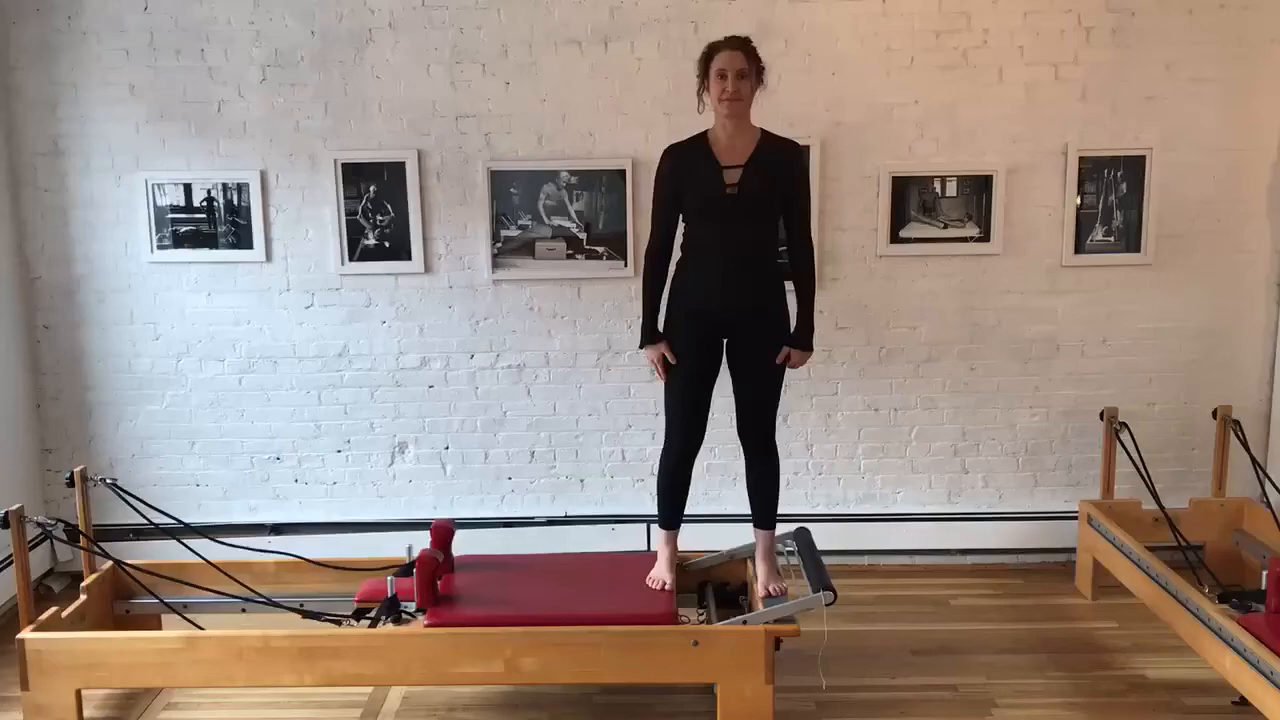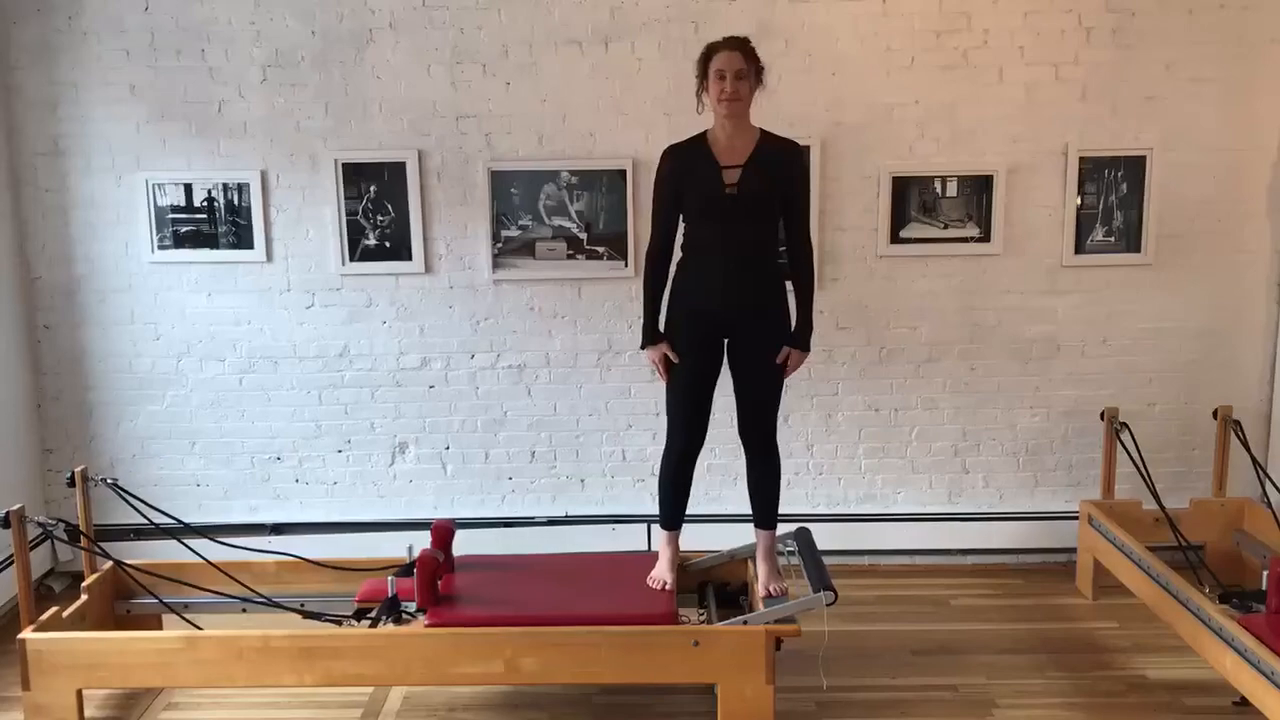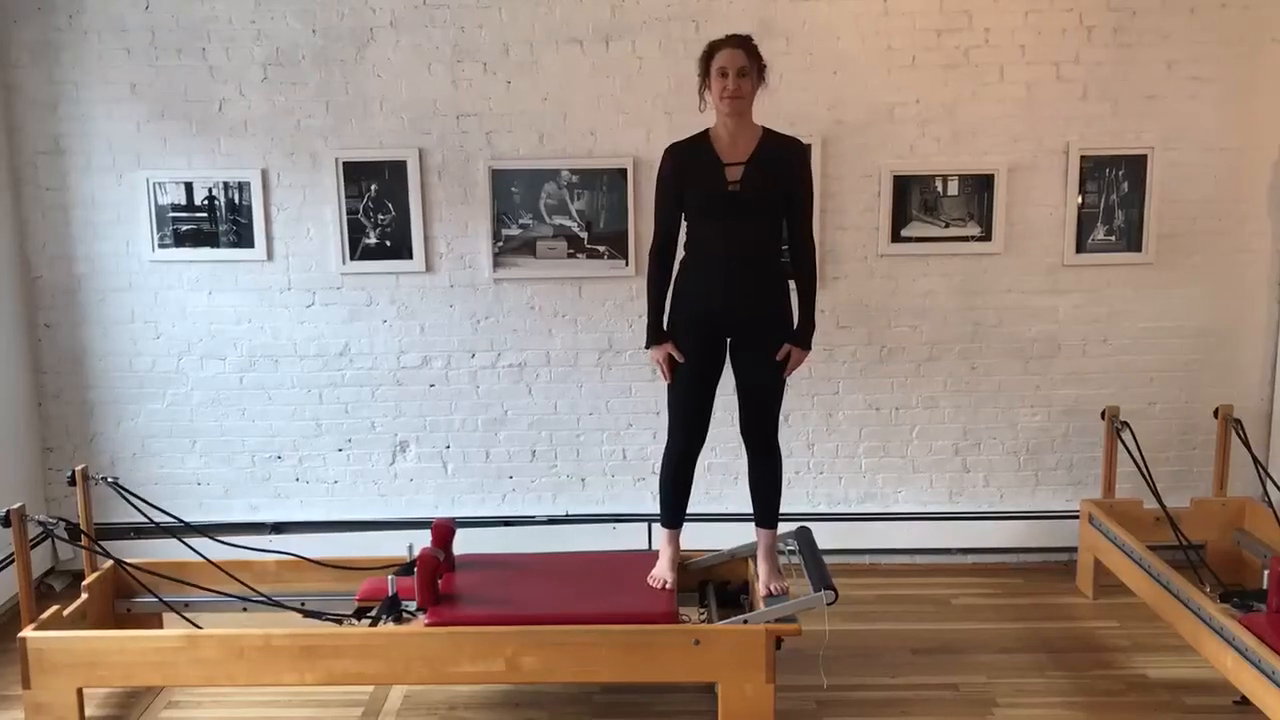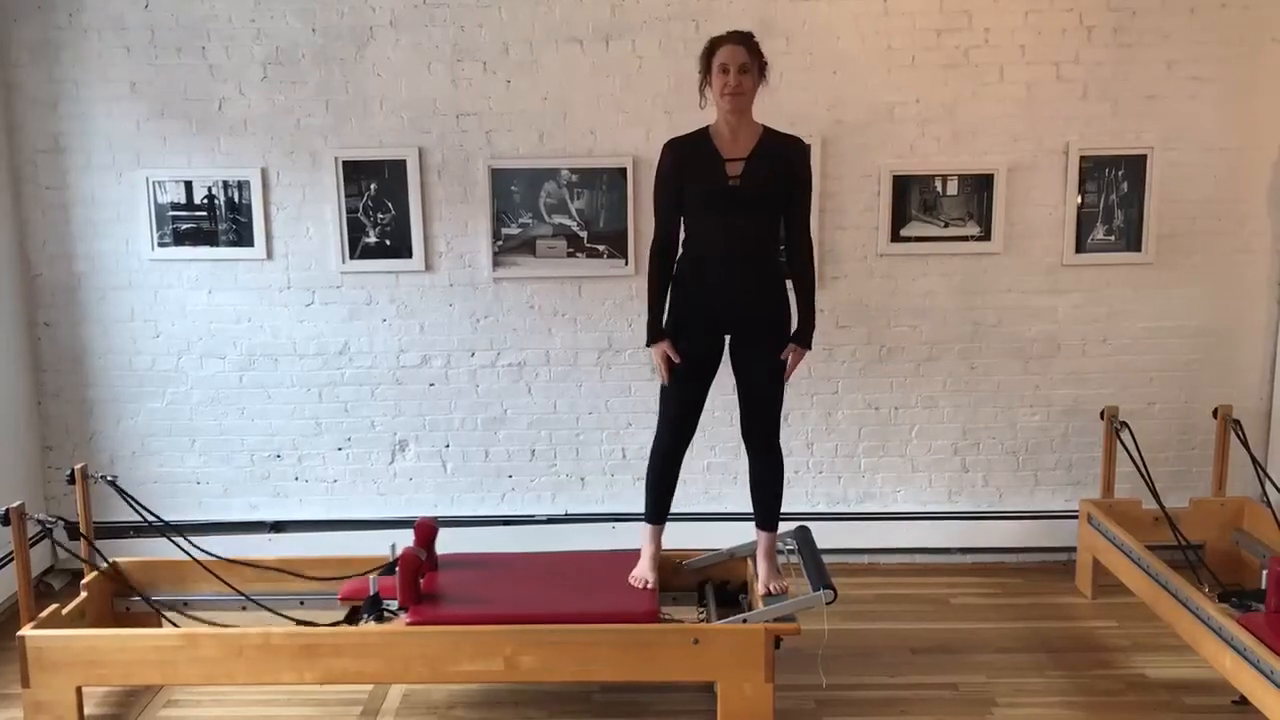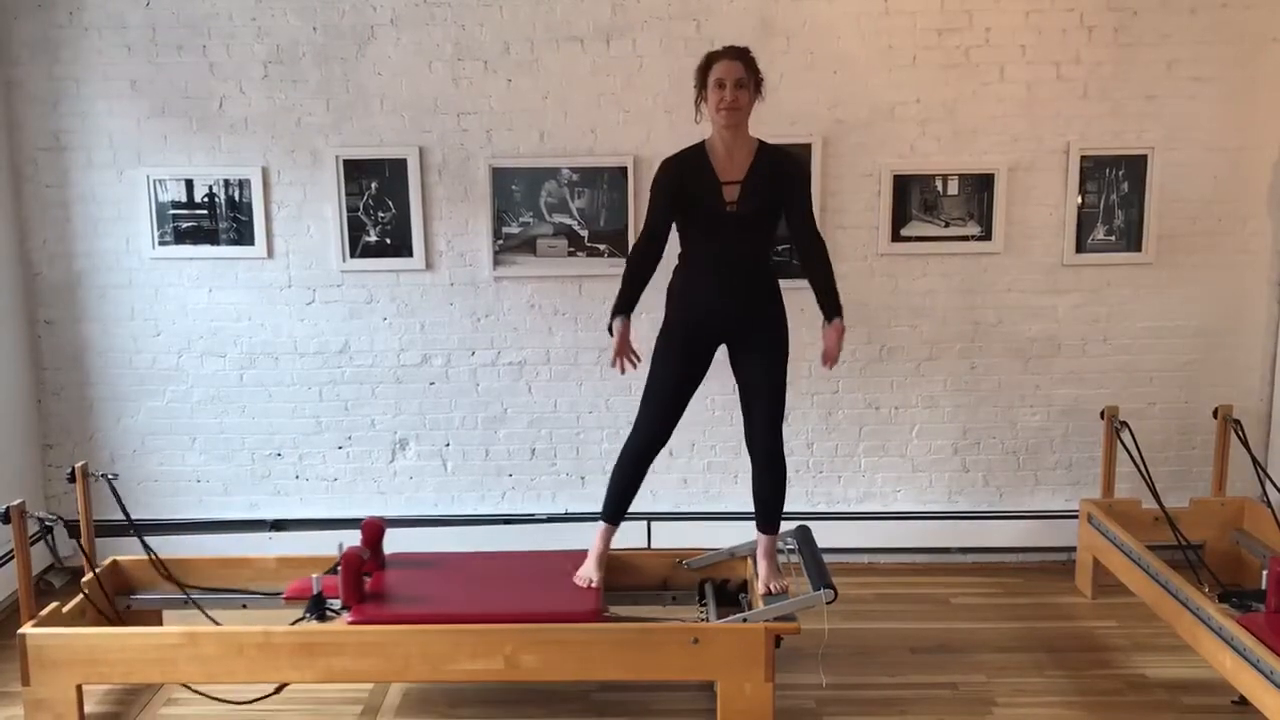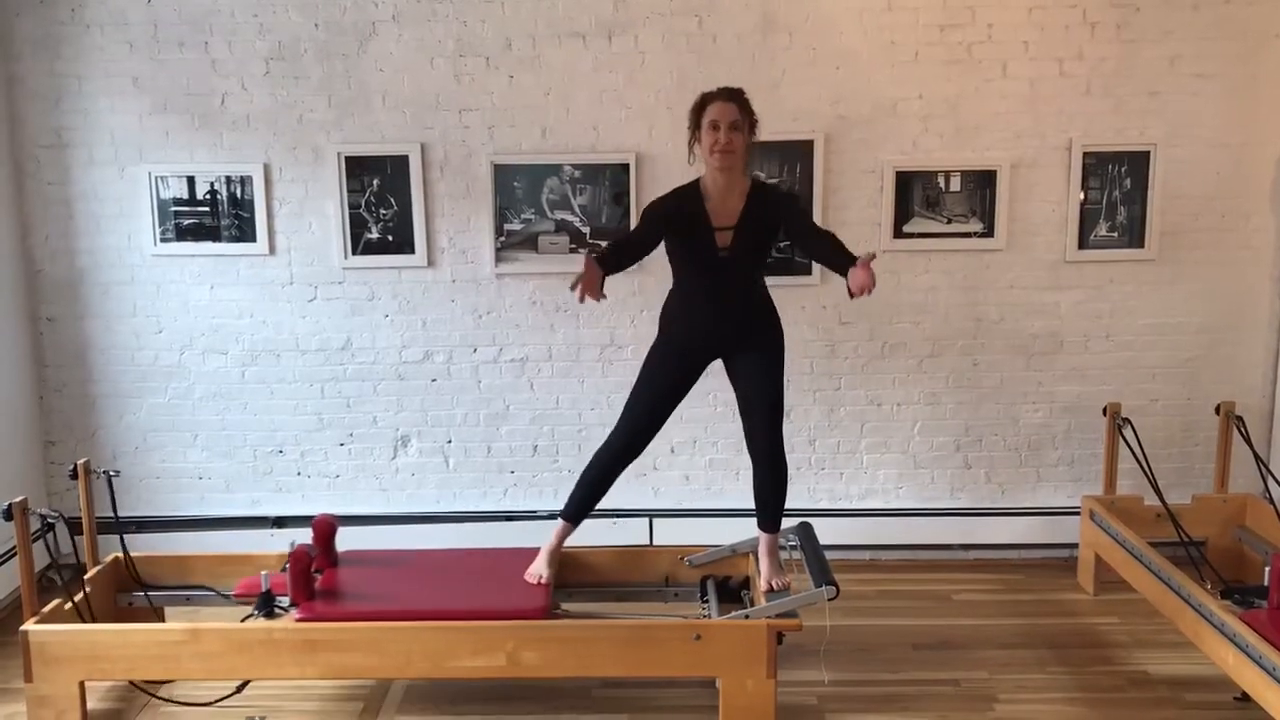
dt=0.4s
person 1, frame 1
left shoulder: (785, 157)
right shoulder: (679, 158)
left elbow: (801, 246)
right elbow: (659, 246)
left wrist: (804, 330)
right wrist: (649, 330)
left hip: (760, 311)
right hip: (693, 309)
left knee: (758, 435)
right knee: (682, 435)
left ankle: (765, 556)
right ankle: (667, 551)
person 1, frame 2
left shoulder: (785, 157)
right shoulder: (679, 159)
left elbow: (800, 247)
right elbow: (660, 246)
left wrist: (802, 330)
right wrist: (650, 330)
left hip: (761, 310)
right hip: (694, 309)
left knee: (760, 435)
right knee: (684, 435)
left ankle: (766, 557)
right ankle: (668, 550)
person 1, frame 3
left shoulder: (788, 154)
right shoulder: (681, 157)
left elbow: (802, 245)
right elbow: (662, 246)
left wrist: (804, 328)
right wrist: (655, 330)
left hip: (764, 309)
right hip: (696, 309)
left knee: (761, 434)
right knee: (685, 435)
left ankle: (766, 555)
right ankle: (669, 549)
person 1, frame 4
left shoulder: (788, 152)
right shoulder: (681, 153)
left elbow: (798, 243)
right elbow: (664, 243)
left wrist: (804, 327)
right wrist: (656, 329)
left hip: (763, 308)
right hip: (695, 306)
left knee: (762, 435)
right knee: (673, 430)
left ankle: (766, 555)
right ankle: (651, 546)
person 1, frame 5
left shoulder: (784, 167)
right shoulder: (678, 169)
left elbow: (808, 240)
right elbow: (650, 242)
left wrist: (832, 315)
right wrist: (622, 315)
left hip: (759, 319)
right hip: (691, 315)
left knee: (766, 440)
right knee: (649, 433)
left ankle: (766, 556)
right ankle: (601, 545)
person 1, frame 6
left shoulder: (774, 203)
right shoulder: (673, 207)
left elbow: (814, 238)
right elbow: (635, 243)
left wrist: (851, 267)
right wrist: (599, 267)
left hip: (753, 336)
right hip: (684, 335)
left knee: (767, 444)
right knee: (626, 440)
left ankle: (769, 552)
right ankle: (554, 543)
